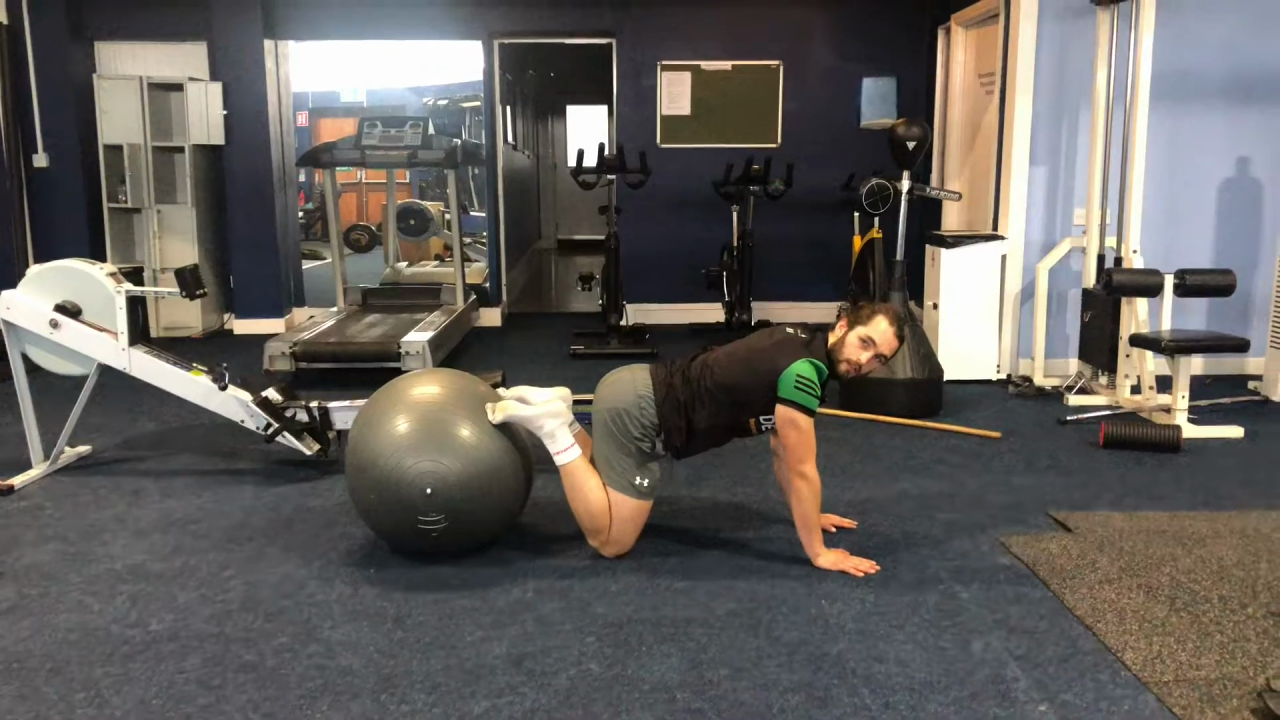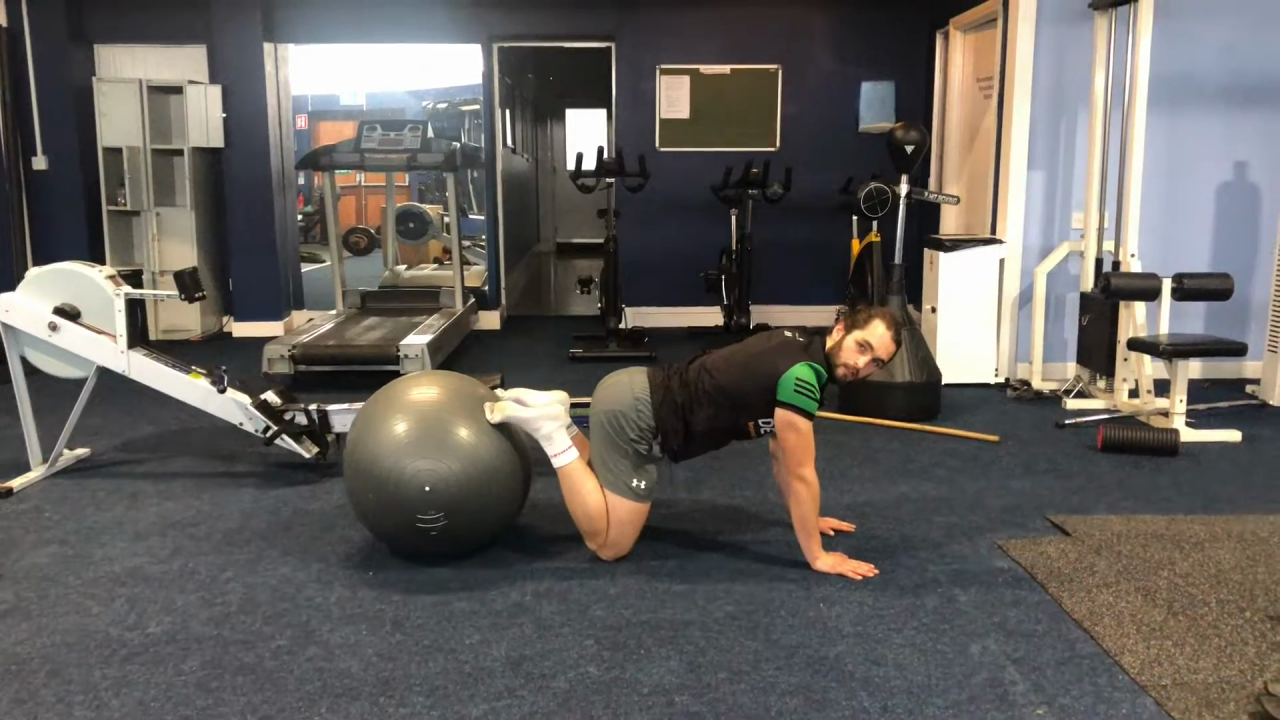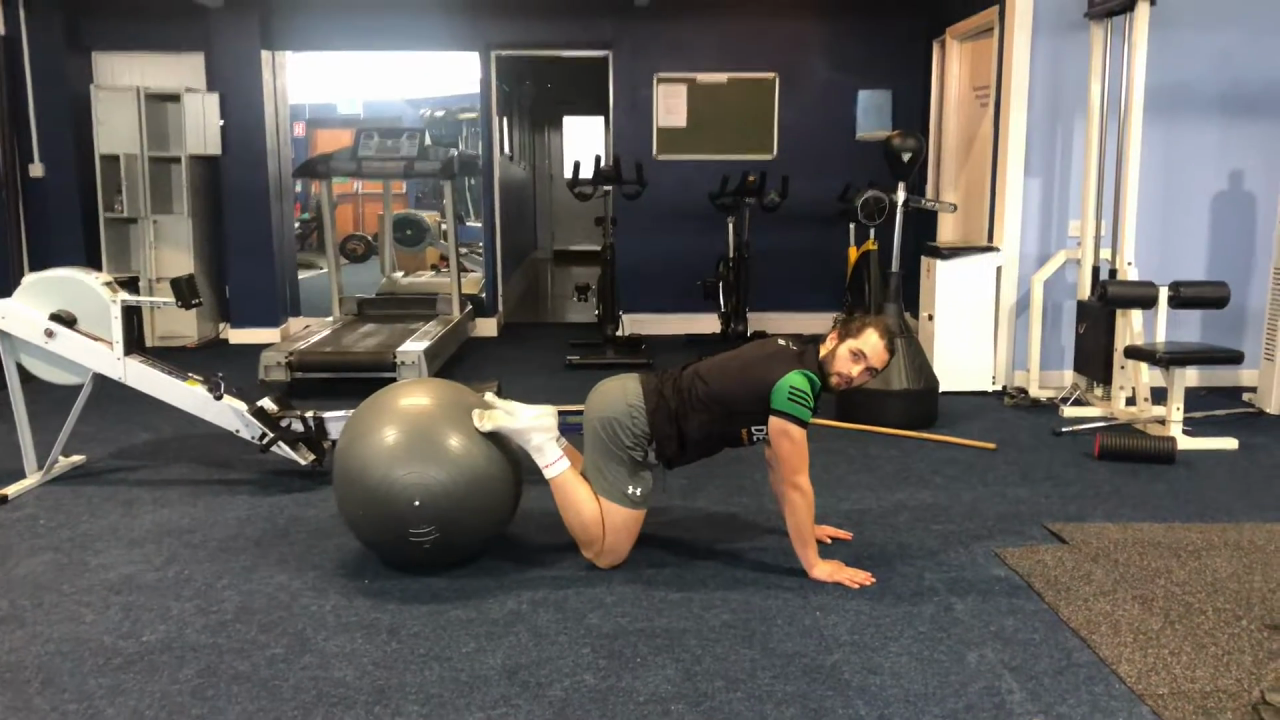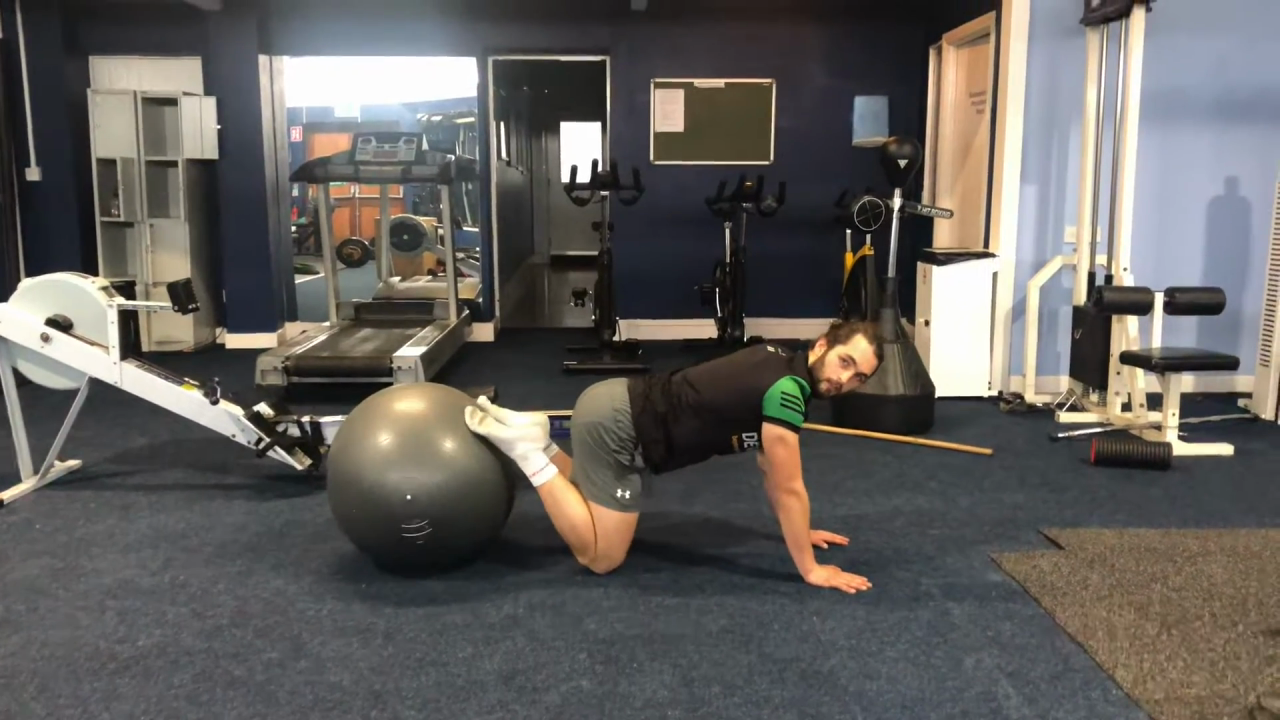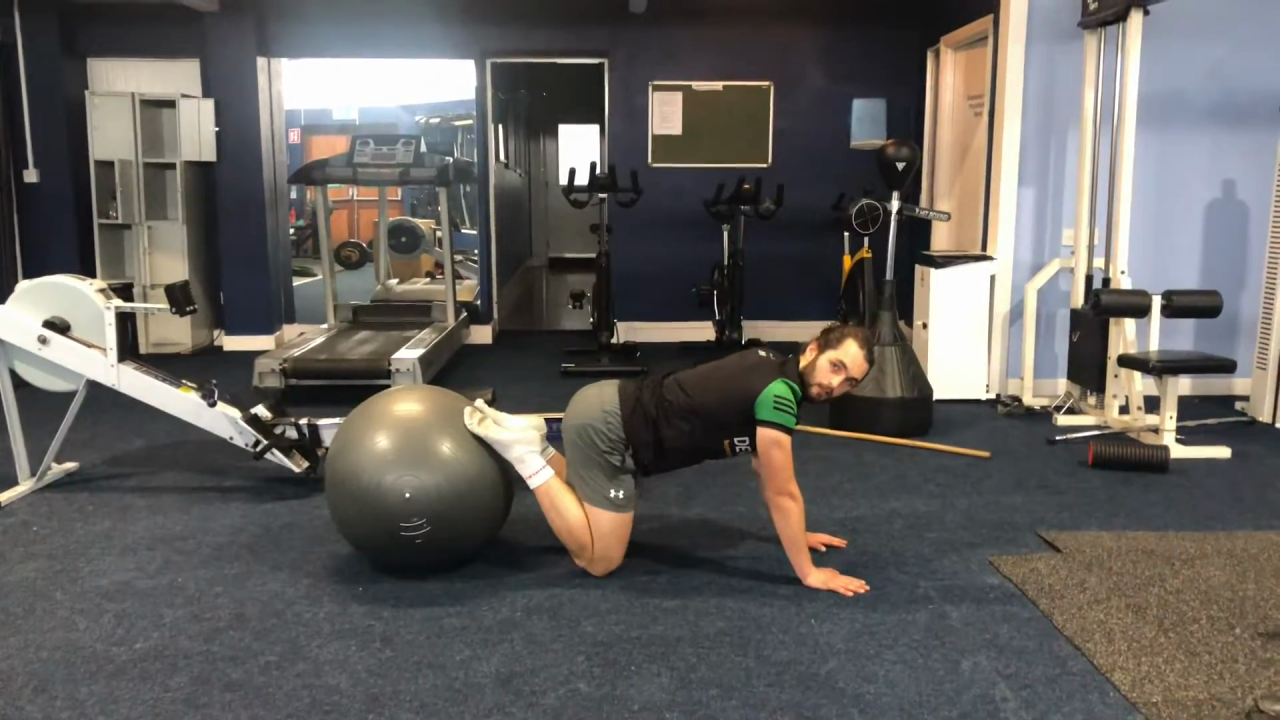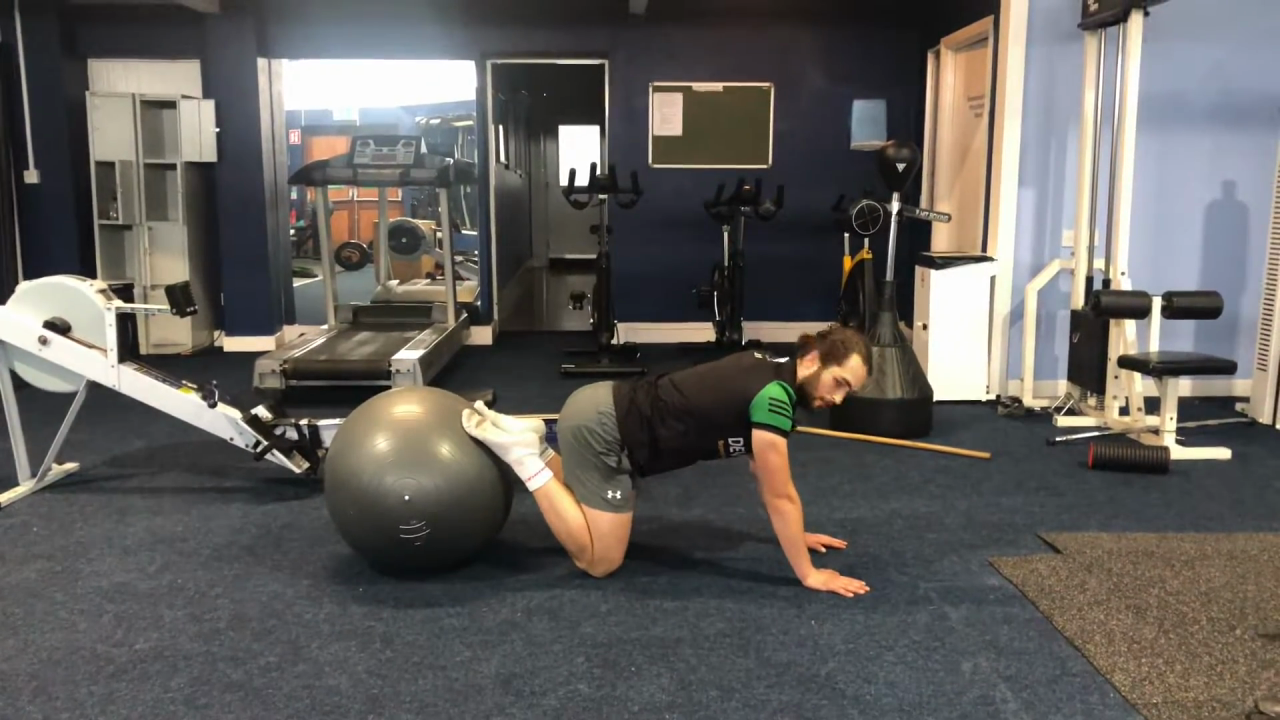
dt=0.3s
person 1, frame 1
left shoulder: (800, 344)
right shoulder: (804, 371)
left elbow: (782, 449)
right elbow: (802, 471)
left wrist: (808, 515)
right wrist: (819, 552)
left hip: (638, 389)
right hip: (639, 410)
left knee: (610, 499)
right knee: (611, 540)
left ankle: (553, 411)
right ankle: (553, 426)
person 1, frame 2
left shoulder: (800, 348)
right shoulder: (802, 375)
left elbow: (781, 453)
right elbow: (801, 474)
left wrist: (807, 517)
right wrist: (817, 556)
left hip: (636, 392)
right hip: (637, 414)
left knee: (608, 501)
right knee: (610, 543)
left ankle: (553, 414)
right ankle: (549, 429)
person 1, frame 3
left shoulder: (792, 356)
right shoulder: (796, 384)
left elbow: (776, 460)
right elbow: (795, 482)
left wrist: (804, 527)
right wrist: (814, 564)
left hip: (628, 398)
right hip: (628, 419)
left knee: (603, 508)
right knee: (606, 551)
left ankle: (539, 426)
right ankle: (541, 439)
person 1, frame 4
left shoulder: (784, 364)
right shoulder: (786, 390)
left elbow: (771, 468)
right elbow: (789, 489)
left wrist: (800, 531)
right wrist: (811, 569)
left hip: (617, 403)
right hip: (616, 425)
left knee: (600, 517)
right knee: (602, 556)
left ankle: (533, 436)
right ankle: (527, 448)
person 1, frame 5
left shoulder: (775, 369)
right shoulder: (779, 394)
left elbow: (765, 470)
right elbow: (782, 493)
left wrist: (797, 534)
right wrist: (808, 572)
left hip: (608, 406)
right hip: (606, 427)
left knee: (599, 517)
right knee: (600, 558)
left ankle: (526, 437)
right ankle: (522, 450)
person 1, frame 6
left shoulder: (772, 371)
right shoulder: (774, 396)
left elbow: (763, 470)
right elbow: (780, 495)
left wrist: (795, 533)
right wrist: (808, 574)
left hip: (602, 408)
right hip: (601, 428)
left knee: (604, 520)
right knee: (601, 560)
left ankle: (531, 442)
right ankle: (522, 452)
